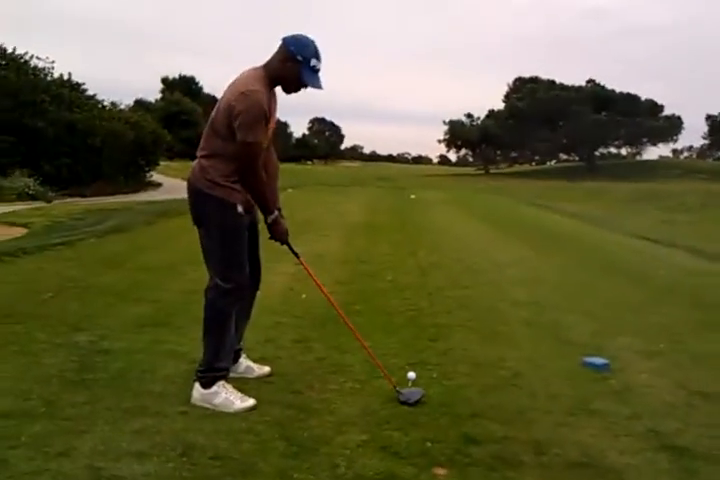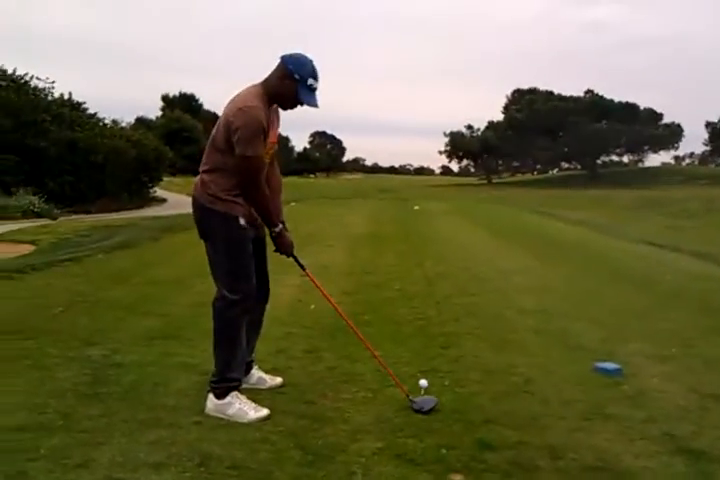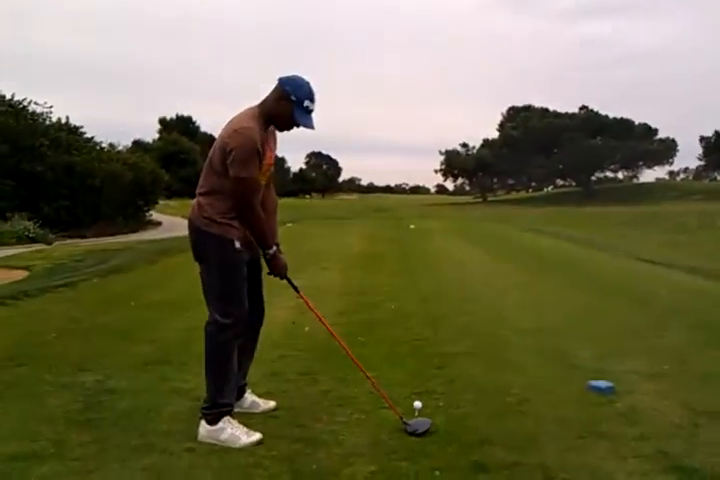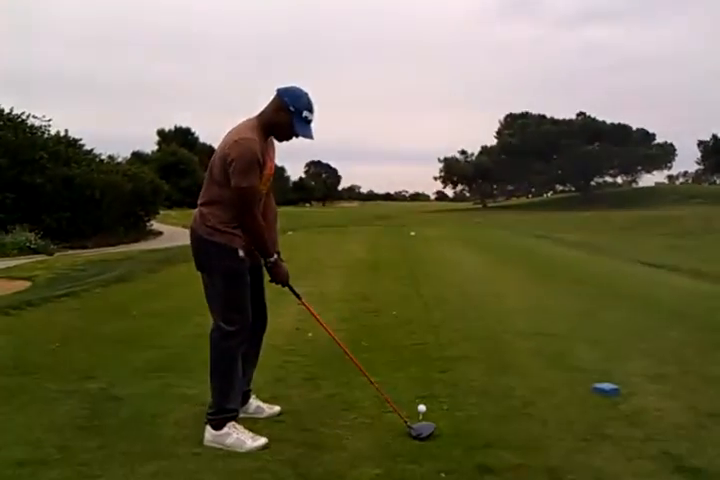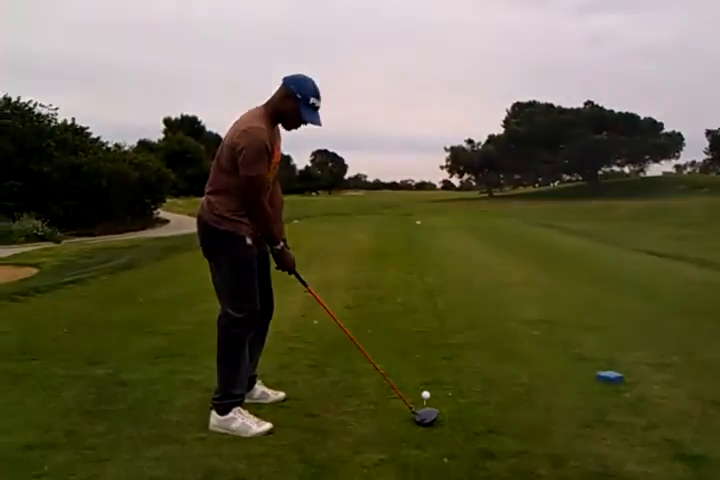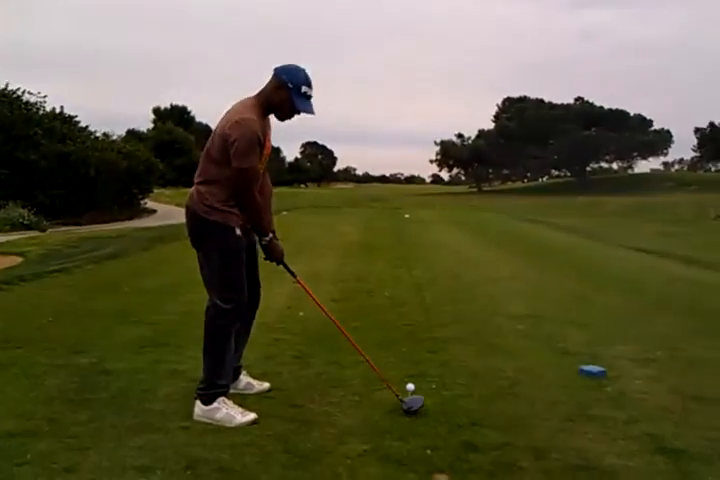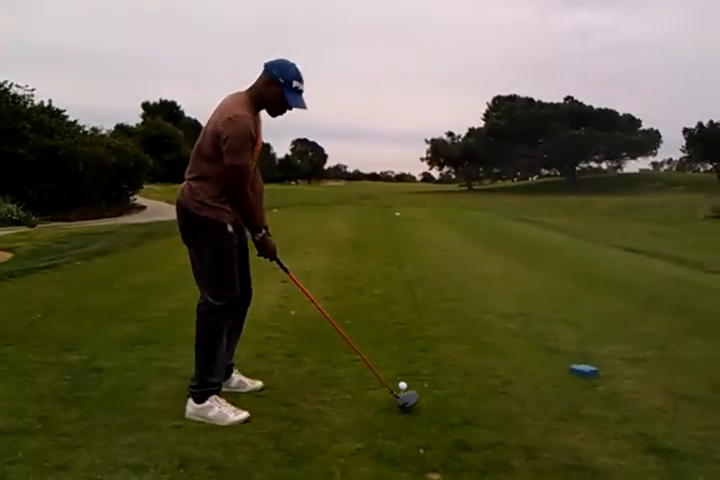
dt=0.1s
person 1, frame 1
left shoulder: (266, 90)
right shoulder: (252, 97)
left elbow: (266, 156)
right elbow: (251, 168)
left wrist: (274, 209)
right wrist: (272, 217)
left hip: (237, 194)
right hip: (217, 194)
left knee: (249, 279)
right knee: (229, 284)
left ankle: (231, 355)
right ankle: (209, 382)
person 1, frame 2
left shoulder: (269, 108)
right shoulder: (250, 113)
left elbow: (269, 169)
right elbow: (252, 182)
left wrist: (278, 222)
right wrist: (277, 229)
left hip: (241, 209)
right hip: (220, 208)
left knee: (257, 291)
right knee: (237, 295)
left ankle: (242, 368)
right ankle: (222, 393)
person 1, frame 3
left shoulder: (267, 131)
right shoulder: (245, 135)
left elbow: (266, 191)
right elbow: (247, 204)
left wrist: (272, 245)
right wrist: (271, 251)
left hip: (240, 232)
right hip: (217, 231)
left knee: (251, 315)
right knee: (229, 319)
left ankle: (235, 392)
right ankle: (214, 419)
person 1, frame 4
left shoulder: (265, 141)
right shoulder: (245, 146)
left elbow: (266, 200)
right elbow: (248, 214)
left wrist: (273, 253)
right wrist: (272, 259)
left hip: (241, 241)
right hip: (218, 241)
left knee: (254, 322)
right knee: (233, 326)
left ankle: (240, 397)
right ankle: (219, 423)
person 1, frame 5
left shoulder: (269, 128)
right shoulder: (254, 135)
left elbow: (272, 189)
right elbow: (255, 202)
left wrist: (280, 240)
right wrist: (278, 247)
left hip: (246, 228)
right hip: (225, 228)
left knee: (260, 308)
right knee: (239, 313)
left ankle: (245, 383)
right ankle: (225, 408)
person 1, frame 6
left shoulder: (260, 118)
right shoulder: (246, 126)
left elbow: (261, 180)
right elbow: (246, 193)
left wrist: (269, 231)
right wrist: (267, 238)
left hip: (234, 218)
right hip: (214, 218)
left knee: (247, 299)
right knee: (227, 303)
left ankle: (230, 373)
right ankle: (210, 398)
person 1, frame 7
left shoulder: (247, 111)
right shoulder: (238, 121)
left elbow: (252, 176)
right elbow: (239, 189)
left wrist: (261, 227)
right wrist: (260, 234)
left hip: (223, 213)
right hip: (206, 214)
left knee: (239, 296)
right knee: (219, 301)
left ankle: (222, 371)
right ankle: (202, 397)
